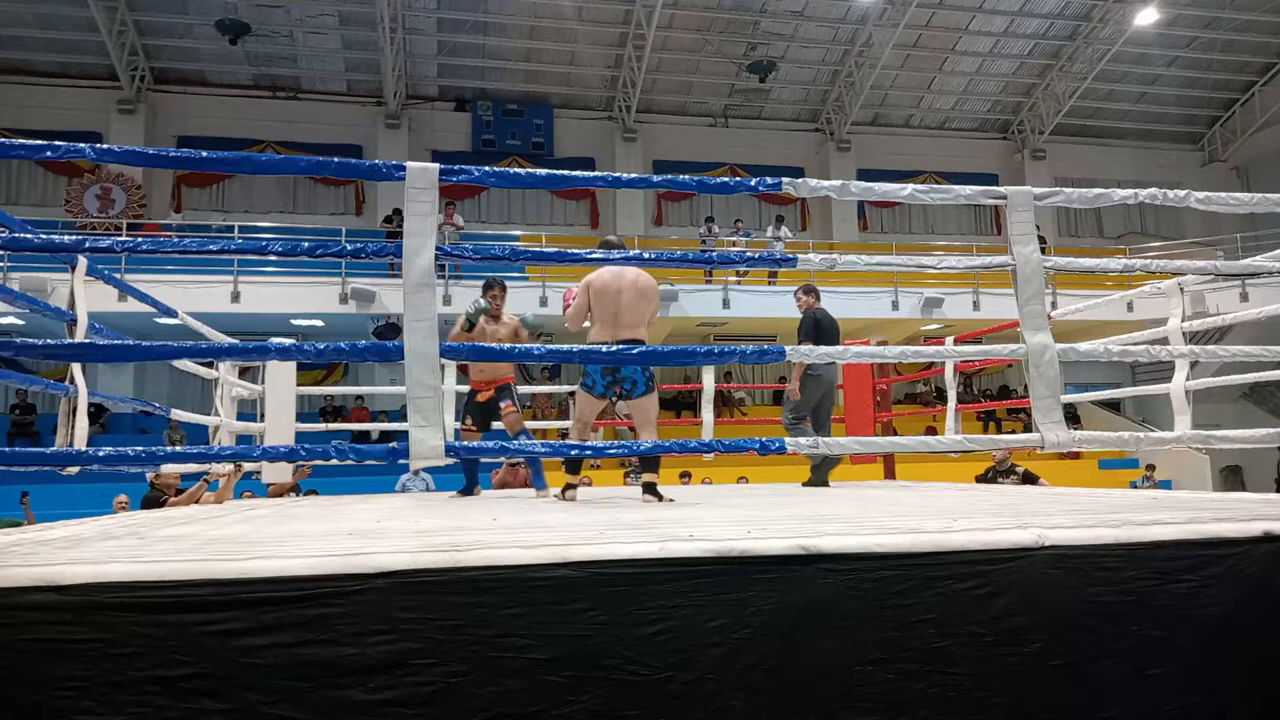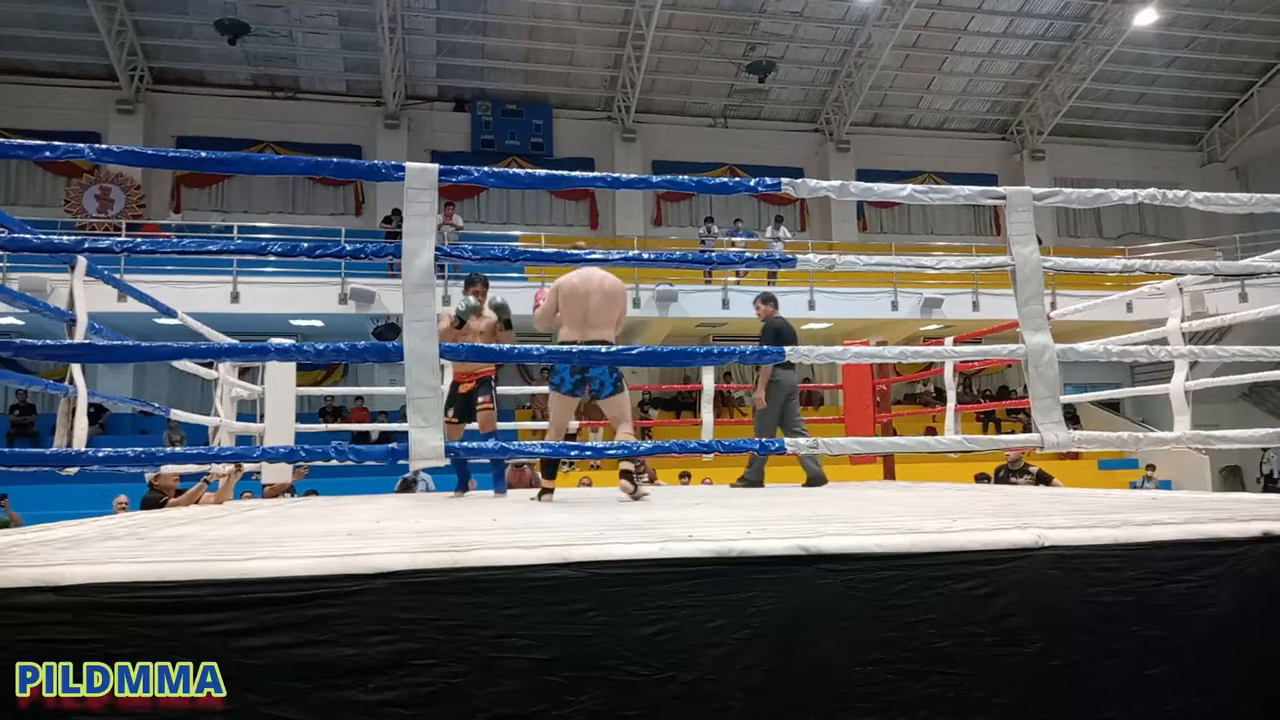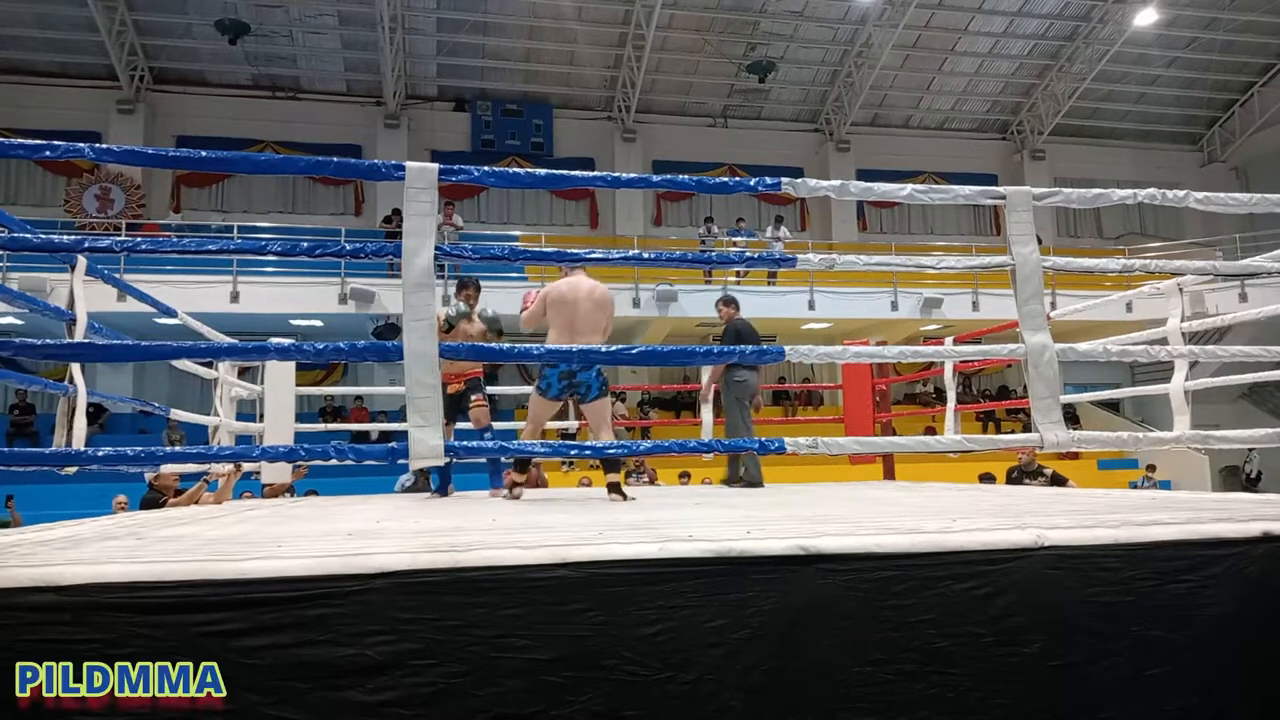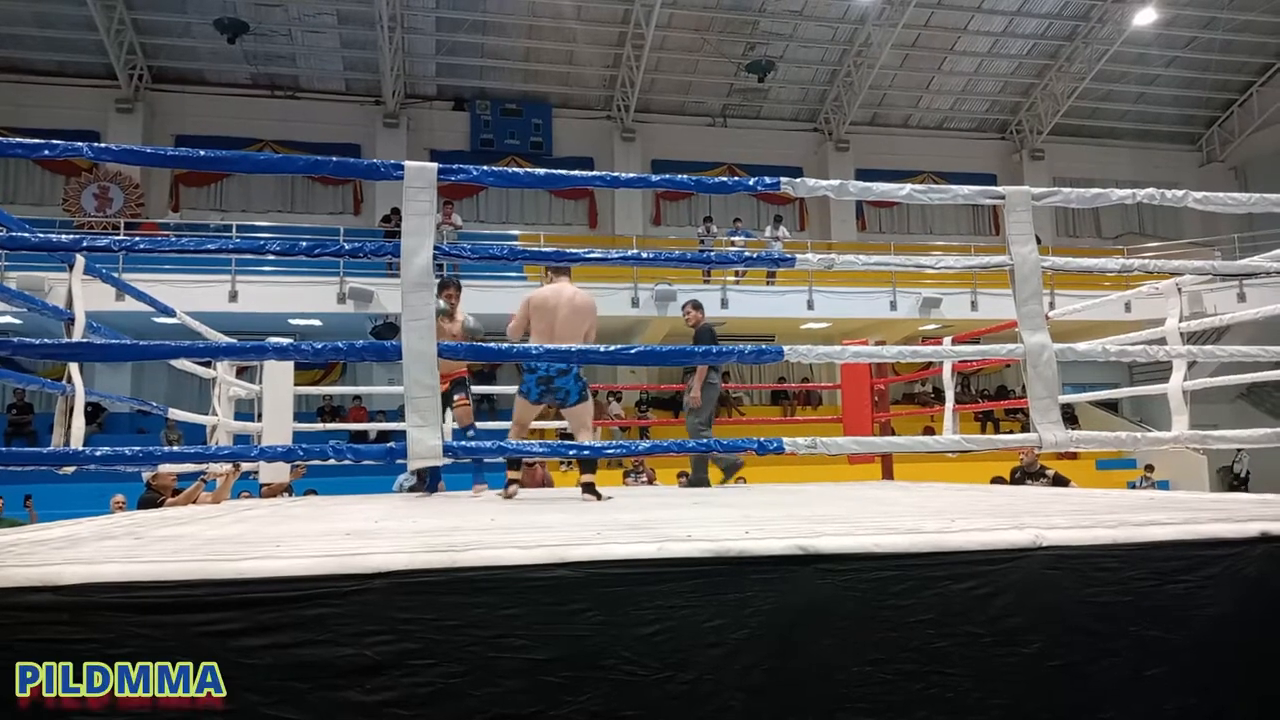
dt=0.5s
person 1, frame 1
left shoulder: (592, 280)
right shoulder: (648, 281)
left elbow: (573, 323)
left wrist: (569, 304)
left knee: (580, 424)
right knee: (647, 427)
left ankle: (570, 486)
right ankle: (649, 487)
person 1, frame 2
left shoulder: (562, 283)
right shoulder: (617, 285)
left elbow: (540, 323)
left wrist: (540, 303)
left hip: (568, 359)
left knee: (556, 427)
right knee: (623, 422)
left ankle: (546, 489)
right ankle: (627, 476)
person 1, frame 3
left shoulder: (551, 290)
right shoulder: (604, 293)
left elbow: (526, 325)
left wrist: (528, 306)
left hip: (555, 364)
right hip: (588, 367)
left knee: (532, 427)
right knee: (603, 429)
left ankle: (517, 485)
right ankle: (615, 488)
person 1, frame 4
left shoulder: (535, 296)
right shoulder: (588, 301)
left elbow: (513, 334)
left wrist: (519, 320)
left hip: (536, 368)
right hip: (568, 370)
left knee: (519, 426)
right knee: (584, 431)
left ankle: (512, 482)
right ankle: (589, 487)
person 2, frame 1
left shoulder: (513, 323)
right shoulder: (467, 319)
right elbow: (452, 344)
left wrist: (534, 334)
right wrist: (470, 322)
left hip: (503, 385)
right hip: (477, 389)
left knee: (516, 426)
right knee: (466, 439)
left ankle: (539, 481)
right ankle: (471, 485)
person 2, frame 2
left shoulder: (494, 316)
right shoulder: (450, 315)
left elbow: (509, 344)
right elbow: (440, 340)
left wrist: (506, 320)
right wrist: (459, 319)
left hip: (484, 378)
right hip: (460, 380)
left knee: (487, 425)
right knee: (452, 434)
left ankle: (499, 483)
right ankle: (464, 481)
person 2, frame 3
left shoulder: (484, 321)
right shoulder: (442, 317)
left wrist: (495, 329)
right wrist: (448, 323)
left hip: (473, 380)
right hip: (447, 382)
left knee: (482, 422)
right knee: (441, 433)
left ankle: (496, 481)
right ankle: (444, 485)
person 2, frame 4
left shoulder: (464, 320)
left wrist: (475, 339)
left hip: (457, 378)
left knee: (465, 419)
left ankle: (478, 476)
right ankle: (434, 481)
person 3, frame 1
left shoulder: (810, 317)
right shoulder: (831, 320)
left elbow: (806, 349)
left wrist: (794, 379)
left hip: (813, 372)
right hip: (830, 372)
left knee: (792, 417)
right knee: (821, 423)
left ankle: (822, 455)
right ankle: (820, 476)
person 3, frame 2
left shoulder: (770, 326)
right shoulder: (788, 326)
left wrist: (760, 388)
left hip: (776, 379)
right hip: (790, 379)
left knee: (764, 430)
right knee: (795, 429)
left ankle: (753, 477)
right ankle: (815, 473)
person 3, frame 3
left shoulder: (732, 328)
right shoulder: (751, 329)
left wrist: (708, 386)
right wrist: (757, 394)
left hip: (736, 379)
right hip: (750, 379)
left knee: (740, 430)
right knee: (734, 429)
left ankle: (752, 477)
right ankle: (733, 475)
person 3, frame 4
left shoulder: (703, 331)
right shoulder: (704, 332)
left wrist: (696, 388)
right wrist: (692, 386)
left hip: (704, 383)
right hip: (705, 384)
left knee: (696, 426)
right knee: (699, 427)
left ankle: (729, 461)
right ankle: (699, 476)
